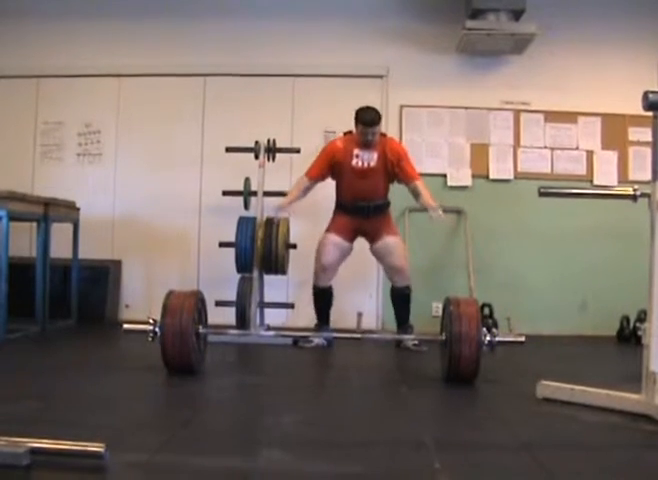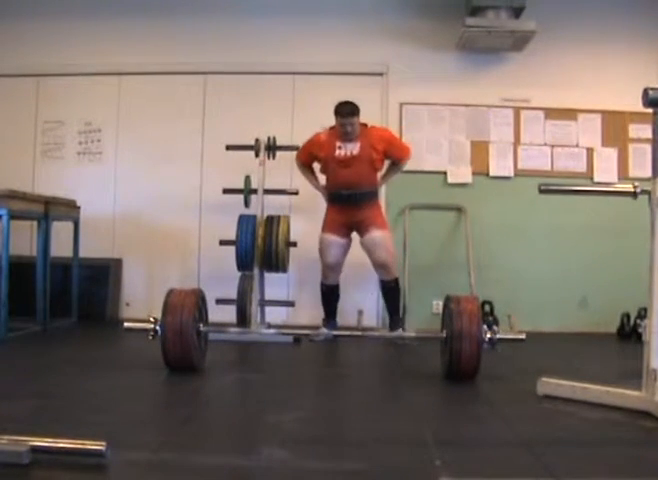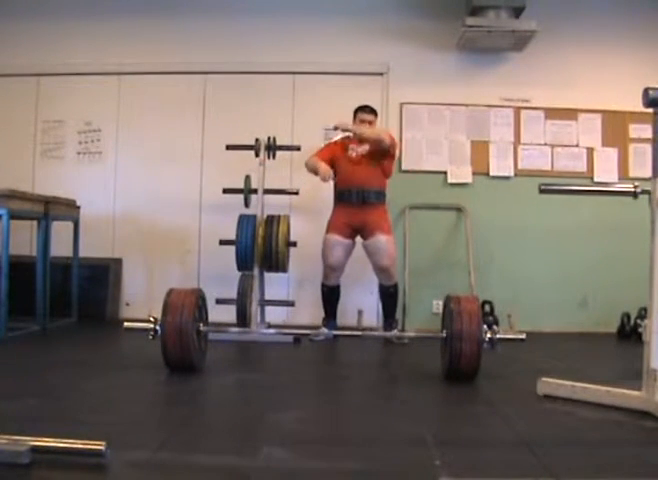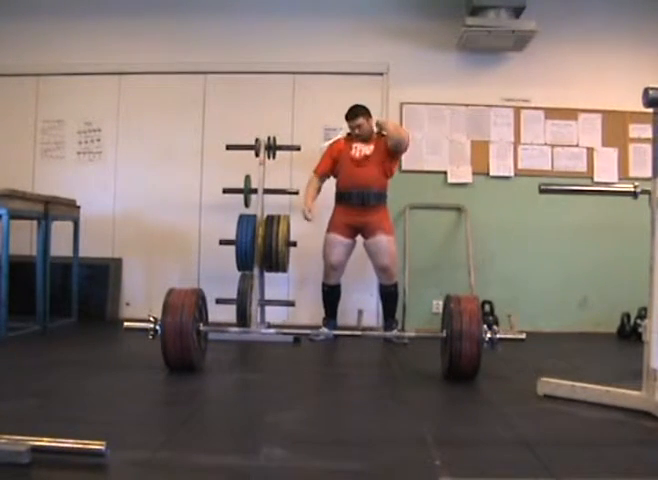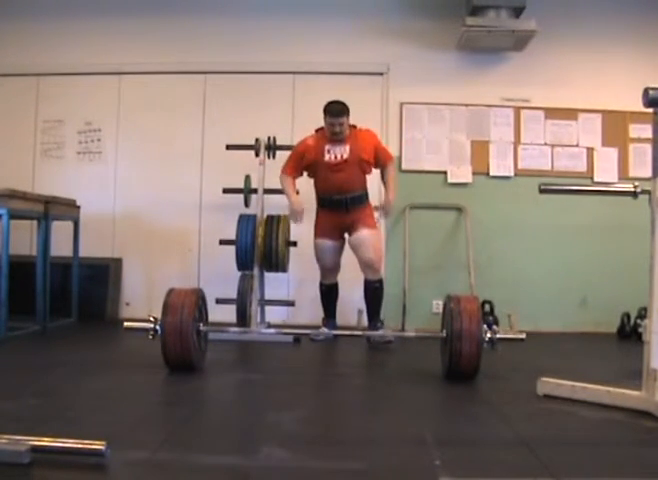
dt=1s
person 1, frame 1
left shoulder: (393, 149)
right shoulder: (337, 147)
left elbow: (414, 181)
right elbow: (310, 178)
left wrist: (430, 204)
right wrist: (287, 201)
left hip: (379, 218)
right hip: (345, 217)
left knee: (401, 271)
right knee: (323, 270)
left ankle: (405, 332)
right ankle: (323, 330)
person 1, frame 2
left shoulder: (379, 137)
right shoulder: (321, 141)
left elbow: (403, 156)
right elbow: (301, 161)
left wrist: (380, 182)
right wrist: (319, 187)
left hip: (369, 210)
right hip: (336, 211)
left knee: (386, 265)
right knee: (330, 269)
left ankle: (396, 325)
right ankle: (329, 324)
person 1, frame 3
left shoulder: (384, 144)
right shoulder: (336, 146)
left elbow: (382, 138)
right elbow: (310, 161)
left wrist: (349, 129)
right wrist: (320, 166)
left hip: (374, 213)
right hip: (343, 213)
left knee: (387, 270)
right knee: (331, 269)
left ankle: (390, 326)
right ankle: (328, 324)
person 1, frame 4
left shoulder: (386, 144)
right shoulder: (339, 146)
left elbow: (402, 139)
right elbow: (317, 176)
left wrist: (384, 126)
right wrist: (309, 202)
left hip: (376, 214)
right hip: (343, 213)
left knee: (388, 270)
right knee: (331, 268)
left ankle: (391, 326)
right ankle: (329, 324)
person 1, frame 5
left shoulder: (367, 138)
right shoulder: (309, 145)
left elbow: (387, 163)
right elbow: (287, 173)
left wrist: (390, 194)
right wrist: (293, 198)
left hip: (360, 211)
right hip: (327, 214)
left knee: (372, 264)
right knee: (328, 271)
left ankle: (376, 324)
right ankle: (329, 324)
